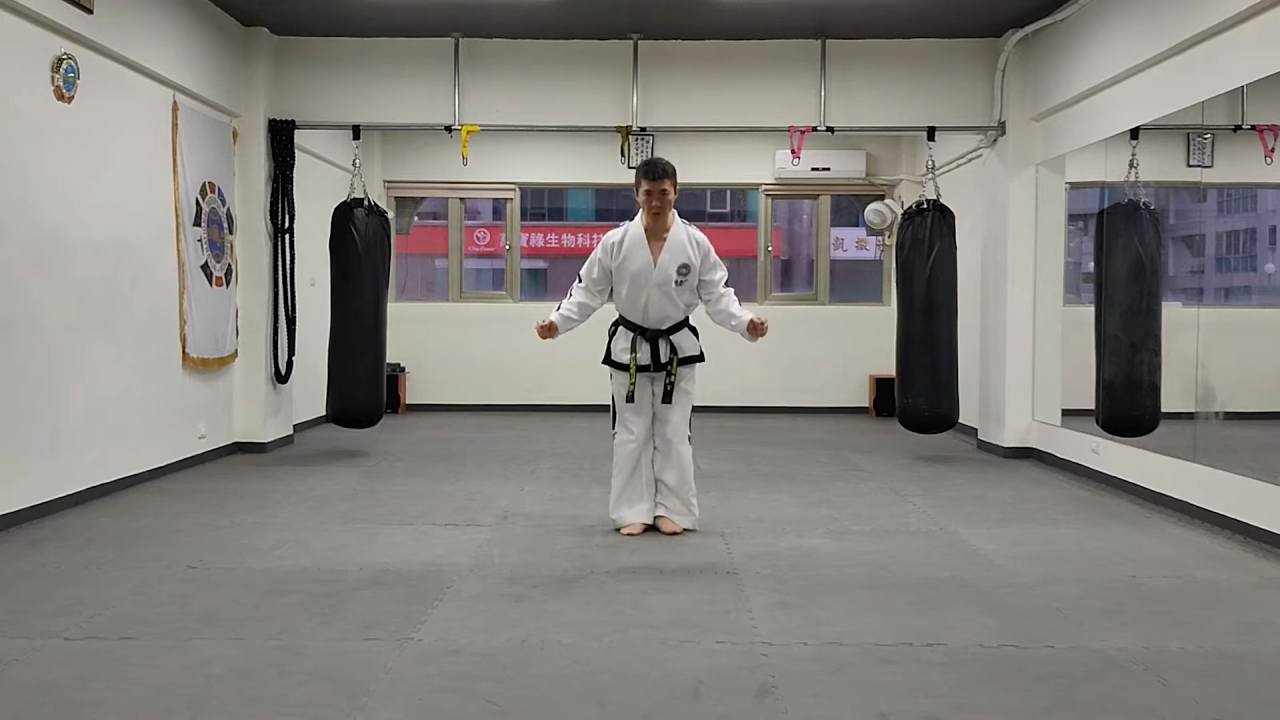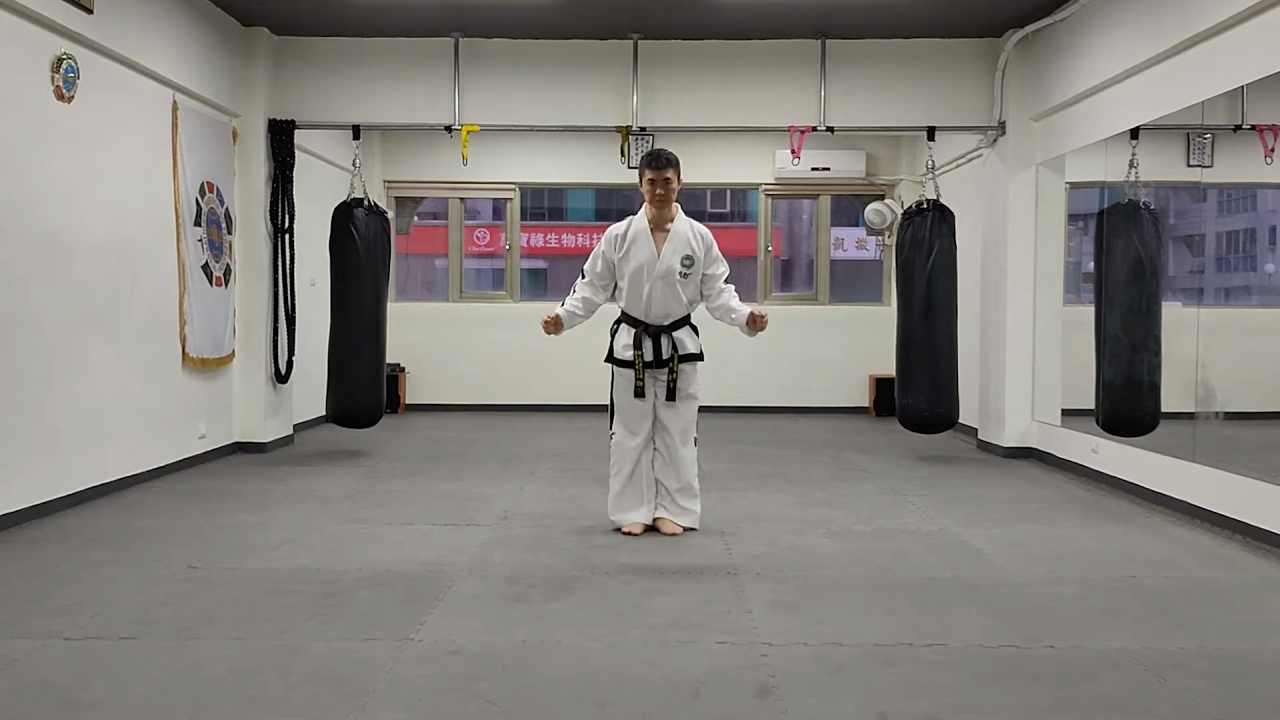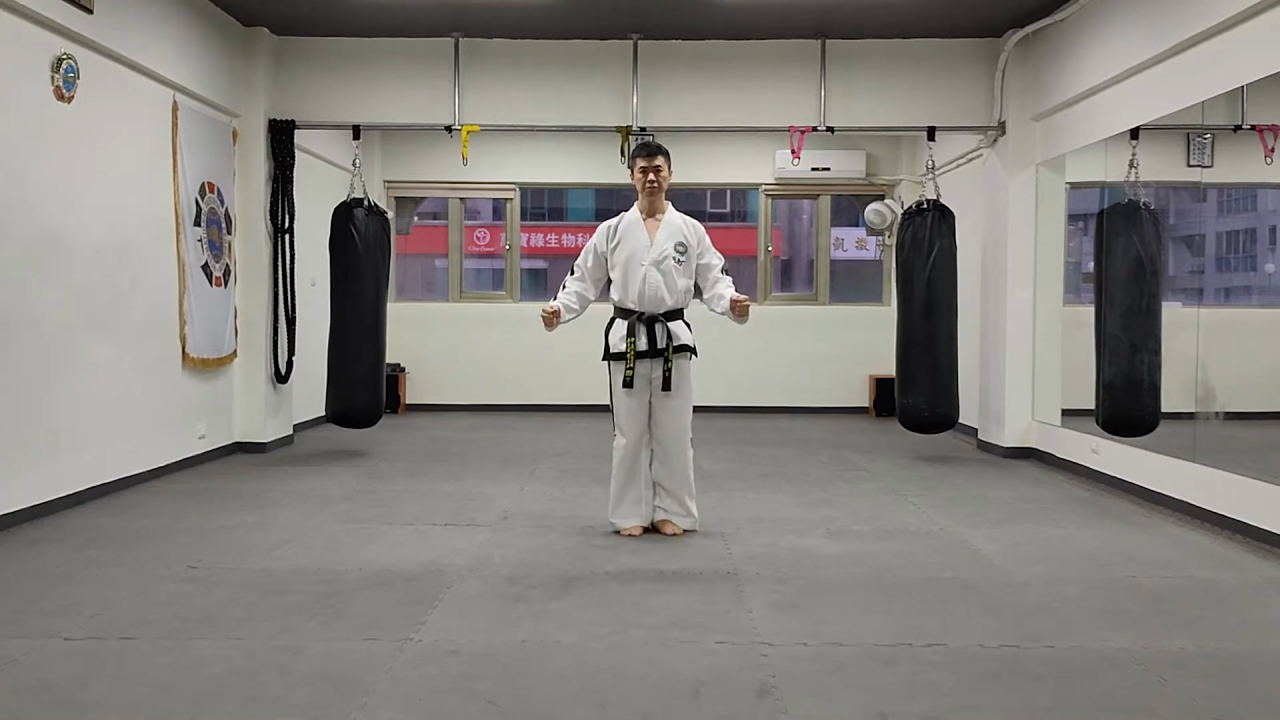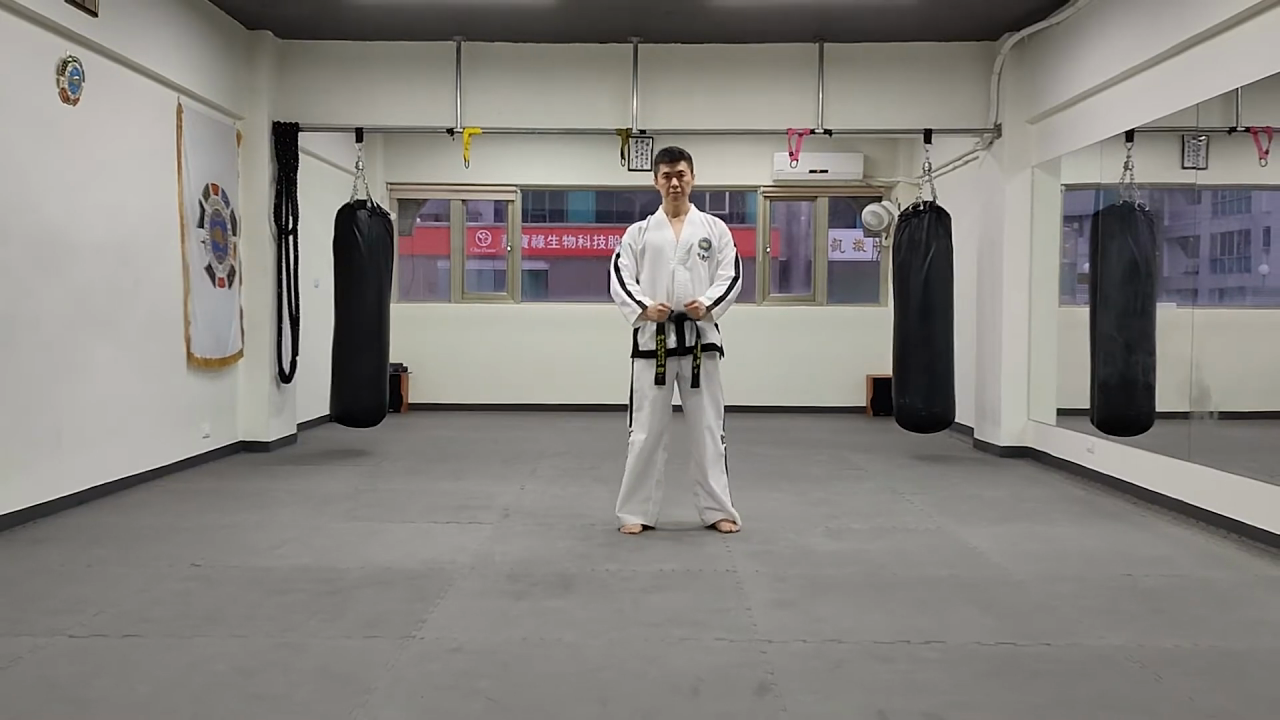
dt=1s
person 1, frame 1
left shoulder: (695, 242)
right shoulder: (616, 242)
left elbow: (717, 294)
right elbow: (589, 291)
left wrist: (746, 322)
right wrist: (557, 322)
left hip: (677, 347)
right hip: (630, 347)
left knee: (674, 432)
right knee: (631, 432)
left ankle: (671, 511)
right ankle: (634, 512)
person 1, frame 2
left shoulder: (699, 236)
right shoulder: (619, 235)
left elbow: (717, 290)
right elbow: (592, 286)
left wrist: (745, 316)
right wrist: (563, 316)
left hip: (678, 345)
right hip: (632, 344)
left knee: (677, 434)
right knee: (631, 434)
left ankle: (671, 511)
right ankle: (634, 512)
person 1, frame 3
left shoulder: (690, 229)
right shoulder: (611, 231)
left elbow: (713, 278)
right elbow: (585, 280)
left wrist: (733, 303)
right wrist: (559, 309)
left hip: (672, 337)
right hip: (627, 337)
left knee: (674, 432)
right knee: (630, 432)
left ankle: (671, 512)
right ankle: (631, 513)
person 1, frame 4
left shoulder: (714, 228)
right shoulder: (639, 233)
left elbow: (731, 276)
right elbow: (620, 281)
left wrist: (708, 305)
right wrist: (644, 307)
left hip: (700, 337)
right hip: (654, 338)
left knee: (708, 428)
right knee: (646, 430)
left ankle: (717, 509)
right ankle: (636, 512)
